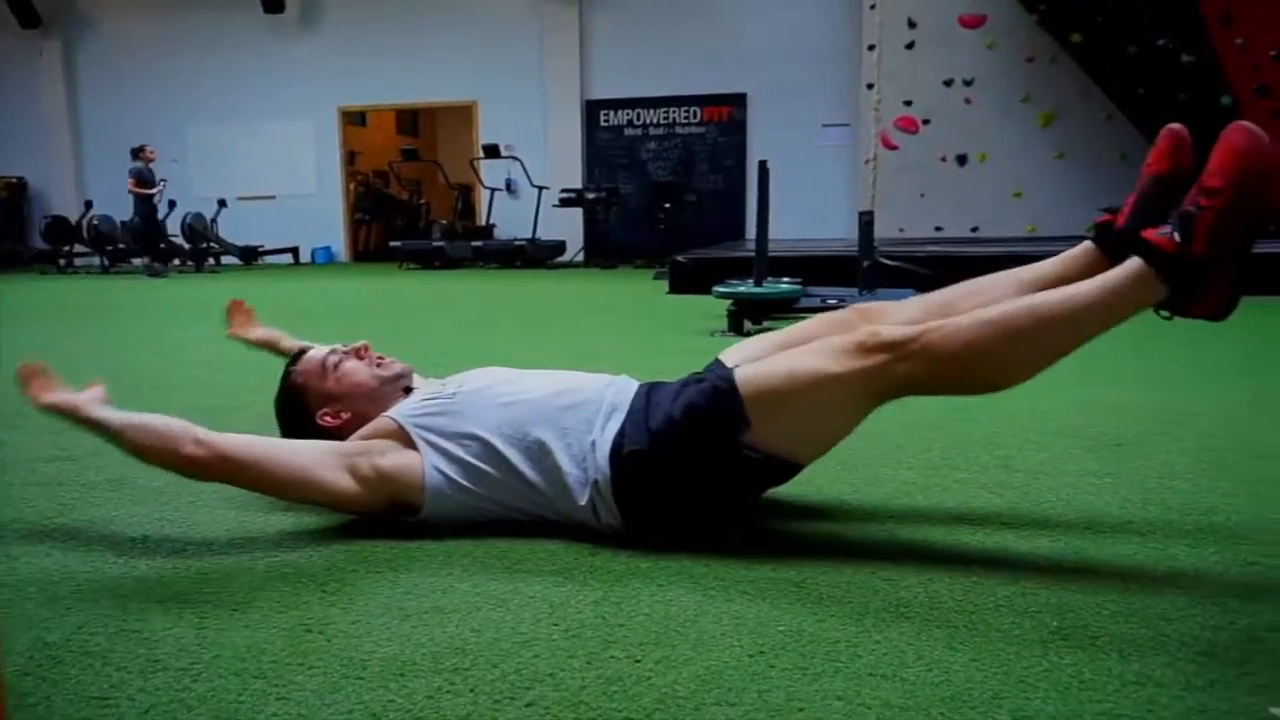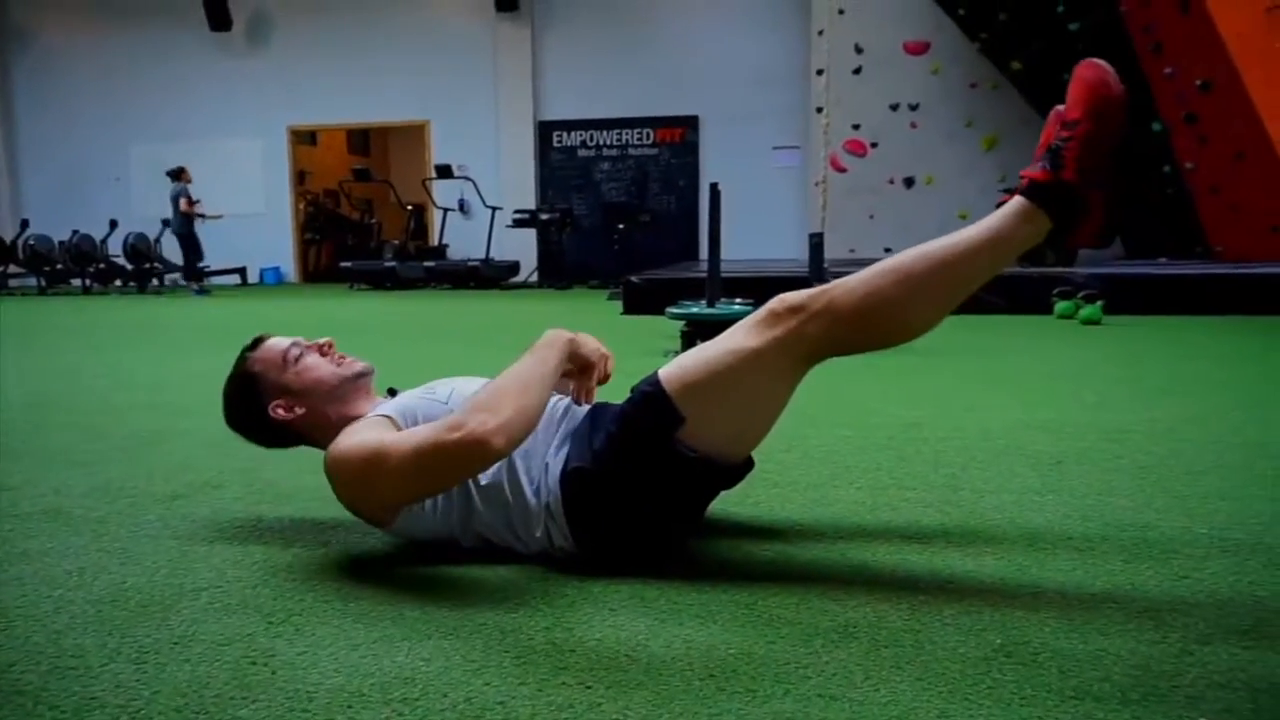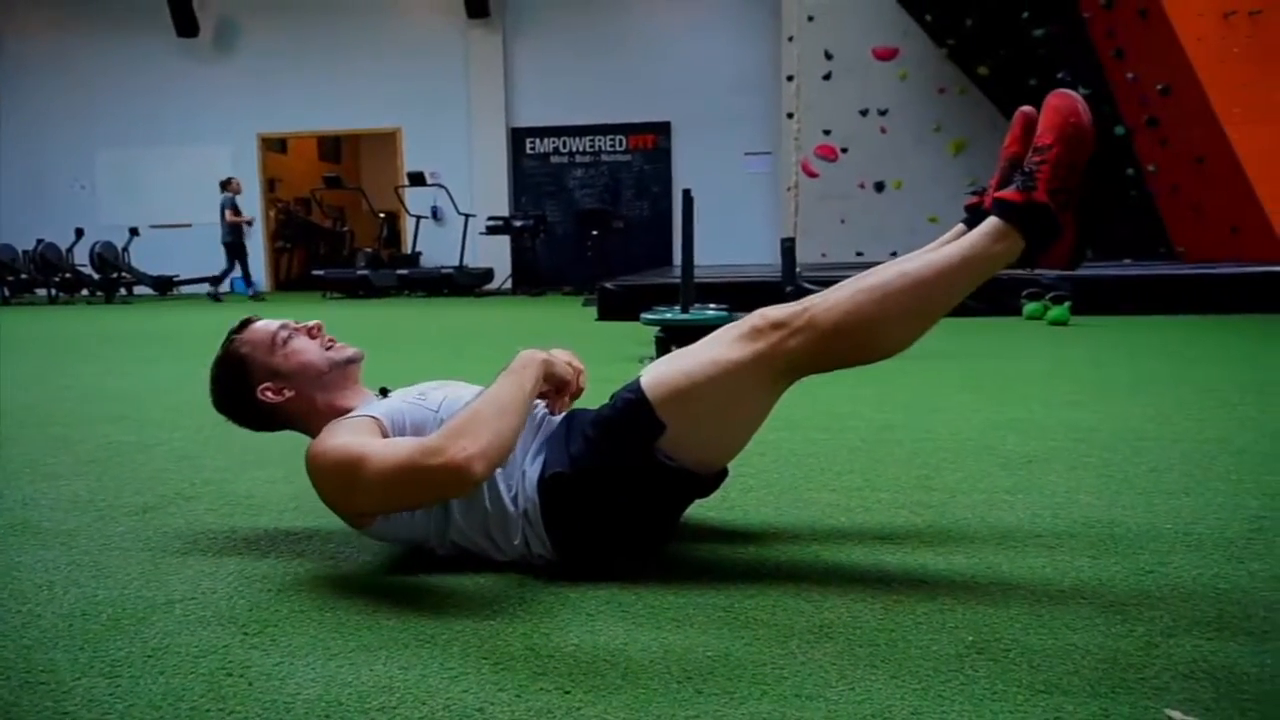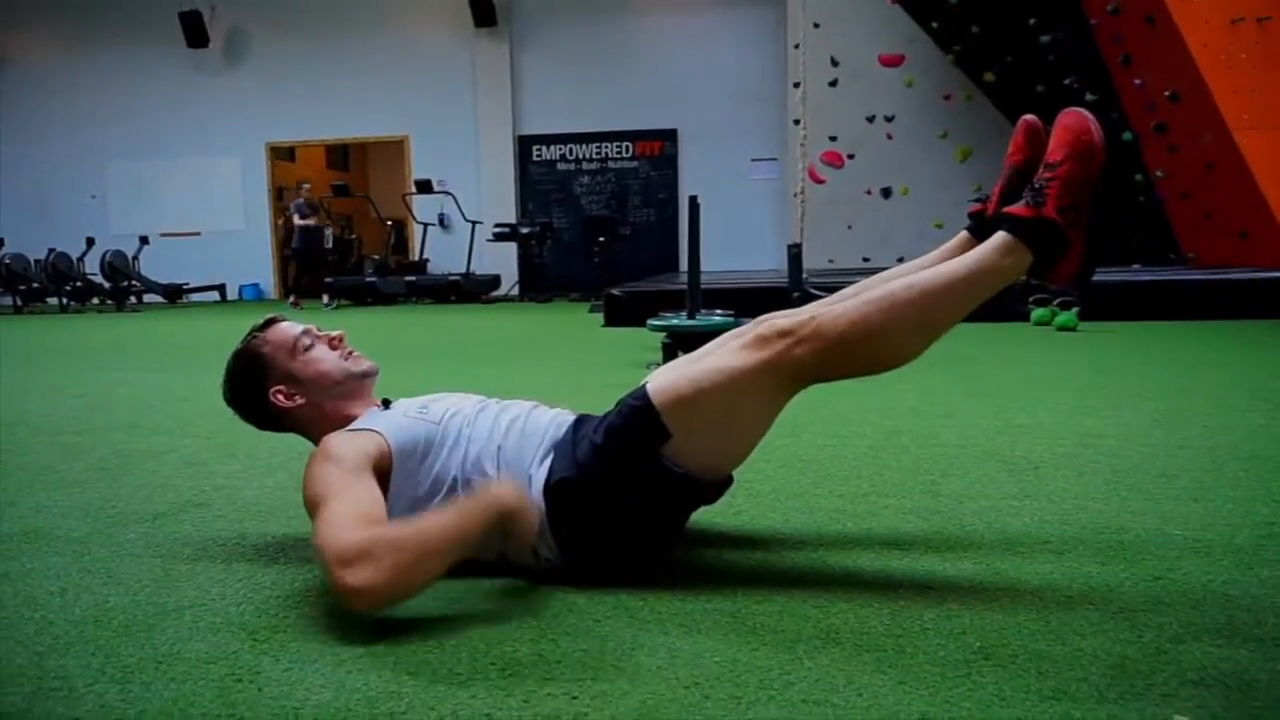
dt=1s
person 1, frame 1
left shoulder: (426, 408)
right shoulder: (369, 464)
left elbow: (357, 368)
right elbow: (208, 449)
left wrist: (275, 339)
right wrist: (84, 411)
left hip: (660, 421)
right hip: (656, 466)
left knee: (871, 320)
right knee: (891, 352)
left ankle: (1118, 249)
right ankle: (1166, 269)
person 1, frame 2
left shoulder: (395, 417)
right shoulder: (356, 458)
right elbow: (481, 439)
left wrist: (563, 365)
right wrist: (554, 344)
left hip: (614, 457)
right hip: (608, 486)
left knee: (803, 318)
right knee: (798, 319)
left ankle: (1030, 210)
right ankle: (1043, 206)
person 1, frame 3
left shoulder: (384, 413)
right shoulder: (339, 454)
right elbow: (462, 460)
left wrist: (544, 378)
right wrist: (528, 364)
left hip: (591, 462)
right hip: (585, 495)
left knee: (781, 324)
right knee: (781, 336)
left ankle: (989, 225)
right ankle: (1017, 229)
person 1, frame 4
left shoulder: (400, 422)
right shoulder: (339, 460)
right elbow: (362, 577)
left wrist: (553, 418)
right wrist: (493, 504)
left hip: (594, 462)
right hip: (590, 495)
left knee: (788, 325)
right knee: (786, 341)
left ankle: (990, 234)
right ankle: (1027, 243)
